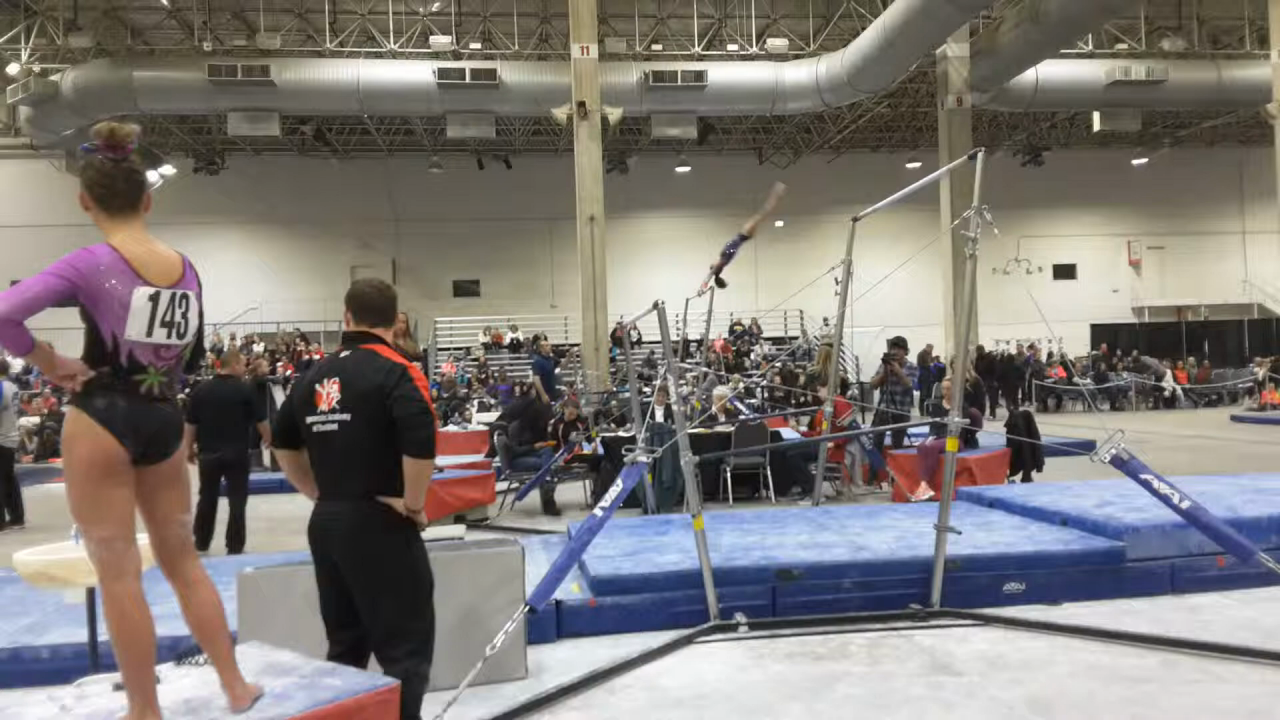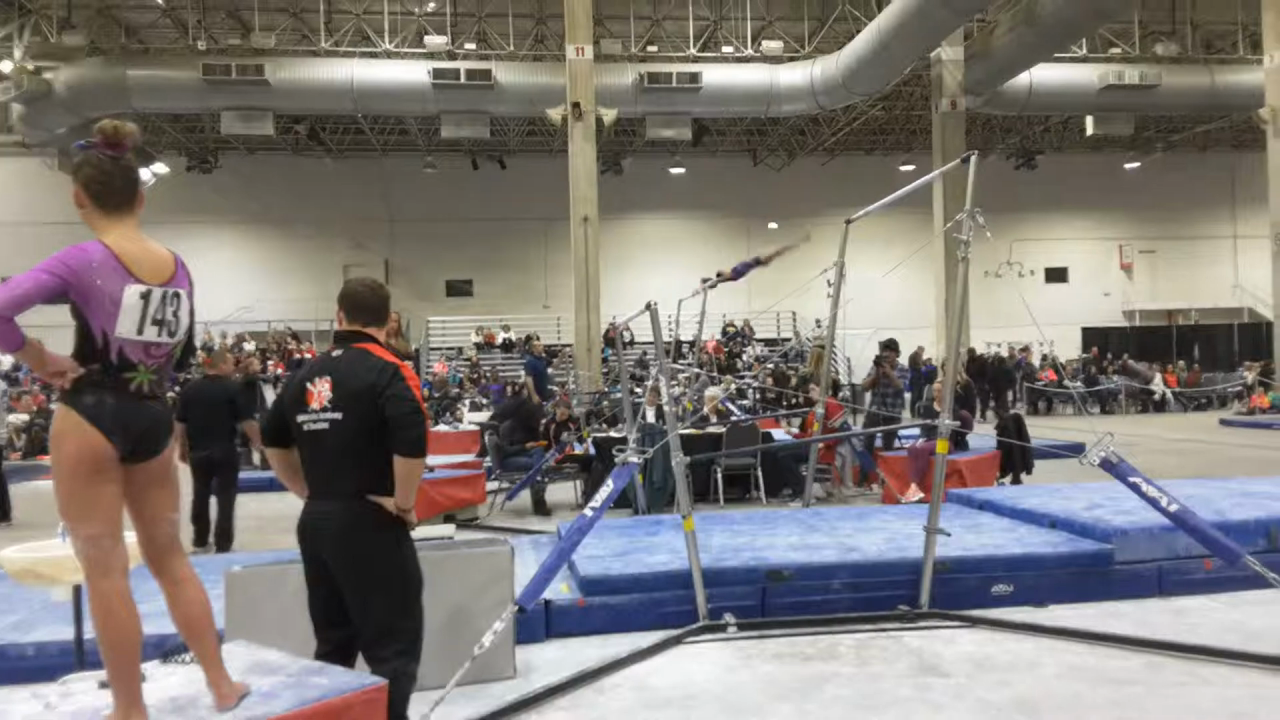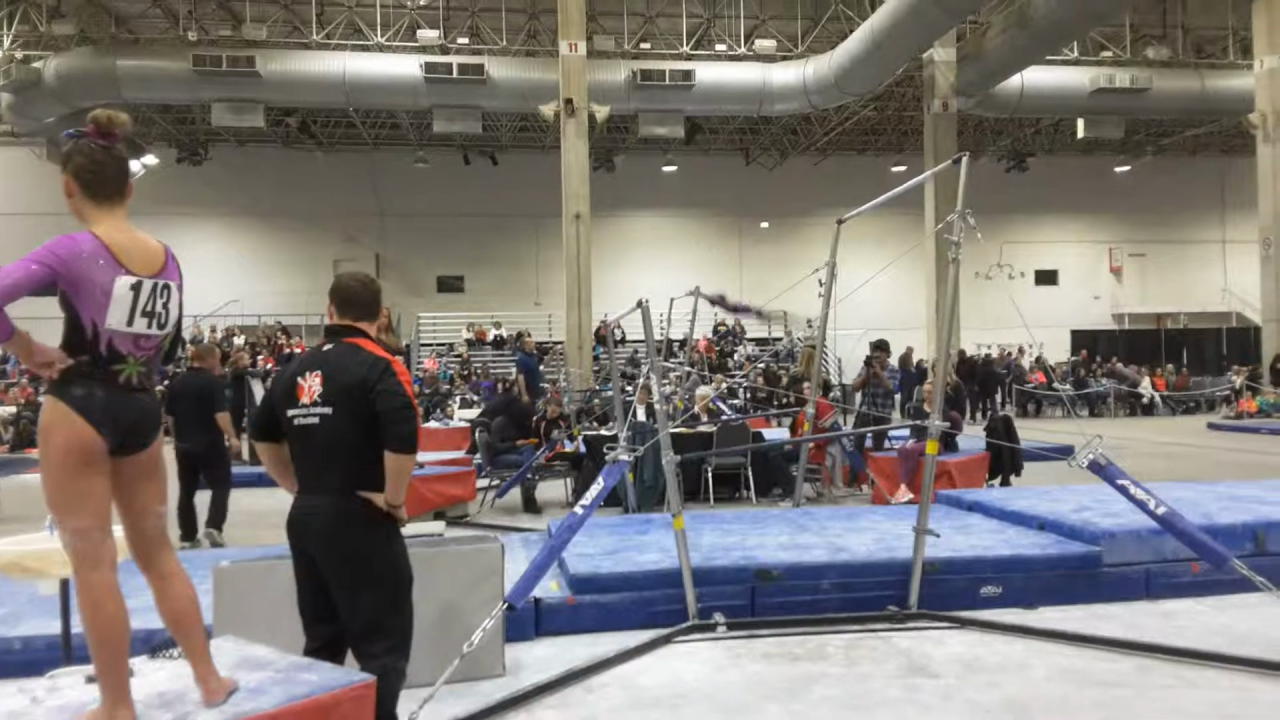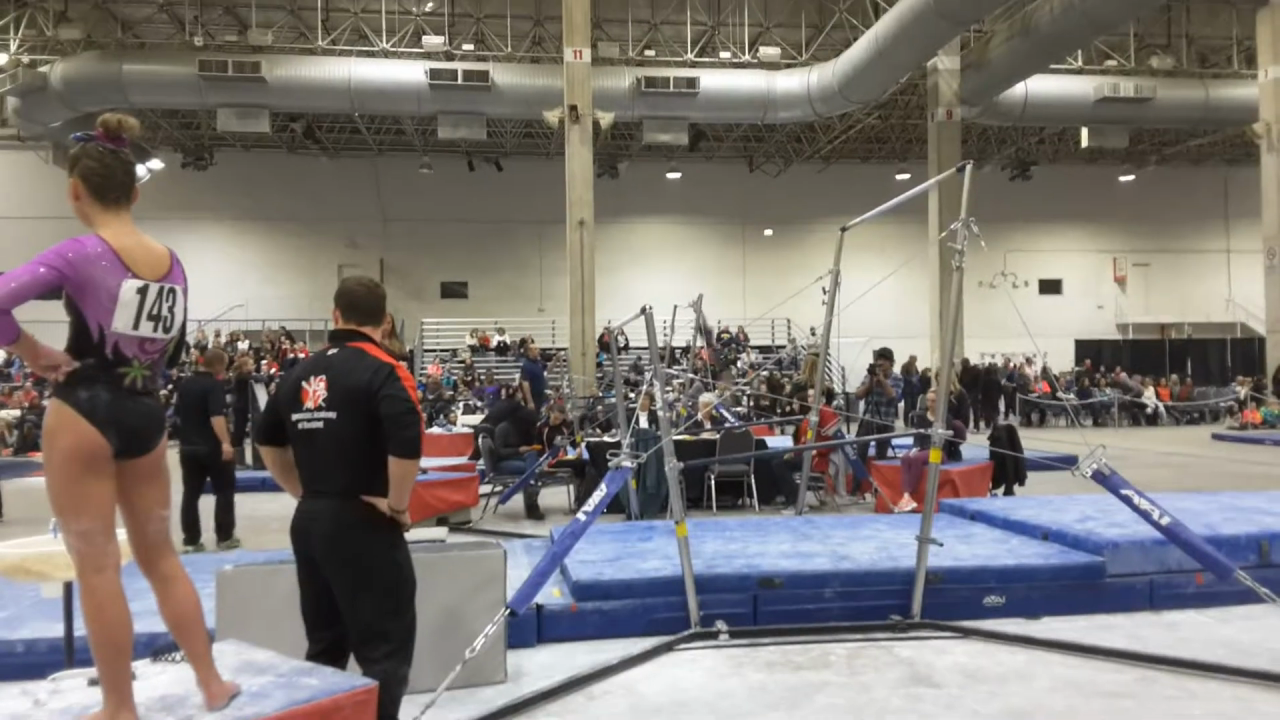
dt=0.2s
person 1, frame 1
left shoulder: (91, 265)
right shoulder: (186, 268)
right elbow: (192, 354)
left wrist: (49, 363)
left hip: (104, 422)
right hip: (164, 420)
left knee: (118, 575)
right knee: (183, 560)
person 1, frame 2
left shoulder: (81, 261)
right shoulder: (177, 265)
right elbow: (180, 355)
right wrist: (144, 381)
left hip: (90, 419)
right hip: (153, 418)
left knee: (104, 573)
right knee: (170, 558)
person 1, frame 3
left shoulder: (71, 251)
right shoulder: (166, 257)
right elbow: (168, 347)
right wrist: (133, 373)
left hip: (80, 411)
right hip: (141, 410)
left knee: (92, 566)
right knee: (157, 552)
person 1, frame 4
left shoulder: (78, 254)
right shoulder: (172, 261)
right elbow: (170, 350)
right wrist: (135, 378)
left hip: (85, 414)
right hip: (146, 414)
left knee: (96, 569)
right knee: (161, 556)
person 2, frame 1
left shoulder: (314, 376)
right shoulder: (395, 371)
left elbow: (283, 443)
right elbow: (421, 444)
right wrist: (413, 505)
left hip: (326, 523)
right hip: (379, 524)
left knee: (345, 645)
right knee: (405, 648)
person 2, frame 2
left shoulder: (306, 374)
right shoulder: (387, 370)
left elbow: (273, 441)
right elbow: (412, 443)
right wrist: (403, 503)
left hip: (316, 521)
right hip: (368, 523)
left knee: (333, 645)
right knee: (393, 649)
person 2, frame 3
left shoulder: (296, 368)
right shoulder: (378, 366)
left elbow: (262, 435)
right elbow: (403, 438)
right wrist: (394, 500)
left hip: (305, 516)
right hip: (358, 519)
left knee: (322, 639)
right knee: (382, 643)
person 2, frame 4
left shoulder: (301, 372)
right shoulder: (383, 371)
left elbow: (268, 440)
right elbow: (406, 444)
right wrist: (397, 505)
left hip: (309, 520)
right hip: (362, 524)
left knee: (325, 644)
right knee: (384, 649)
person 3, frame 1
left shoulder: (201, 390)
right shoulder: (245, 389)
left elbow: (190, 423)
right elbow: (260, 420)
left wrist: (190, 449)
right wrist: (267, 438)
left hip: (208, 453)
right hip: (237, 453)
left knee: (206, 499)
right knee: (237, 501)
left ankle: (201, 545)
right ankle: (235, 549)
person 3, frame 2
left shoulder: (189, 389)
right shoulder: (232, 389)
left elbow: (180, 423)
right elbow: (247, 419)
left wrist: (182, 448)
right wrist: (257, 440)
left hip: (197, 452)
right hip: (224, 451)
left knee: (200, 496)
right knee: (225, 499)
left ankle: (200, 542)
right ankle: (222, 547)
person 3, frame 3
left shoulder: (176, 383)
right shoulder: (213, 381)
left elbow: (169, 415)
right elbow: (221, 413)
right wrist: (233, 437)
left hip: (183, 444)
right hip: (209, 443)
left knee: (187, 491)
right knee: (220, 485)
left ankle: (188, 537)
right ankle: (214, 526)
person 3, frame 4
left shoulder: (185, 385)
right shoulder: (215, 385)
right elbow: (217, 416)
right wrist: (226, 442)
left hip: (188, 447)
right hip: (212, 447)
left knee: (190, 494)
right knee: (225, 491)
left ankle: (191, 541)
right ankle: (225, 537)
